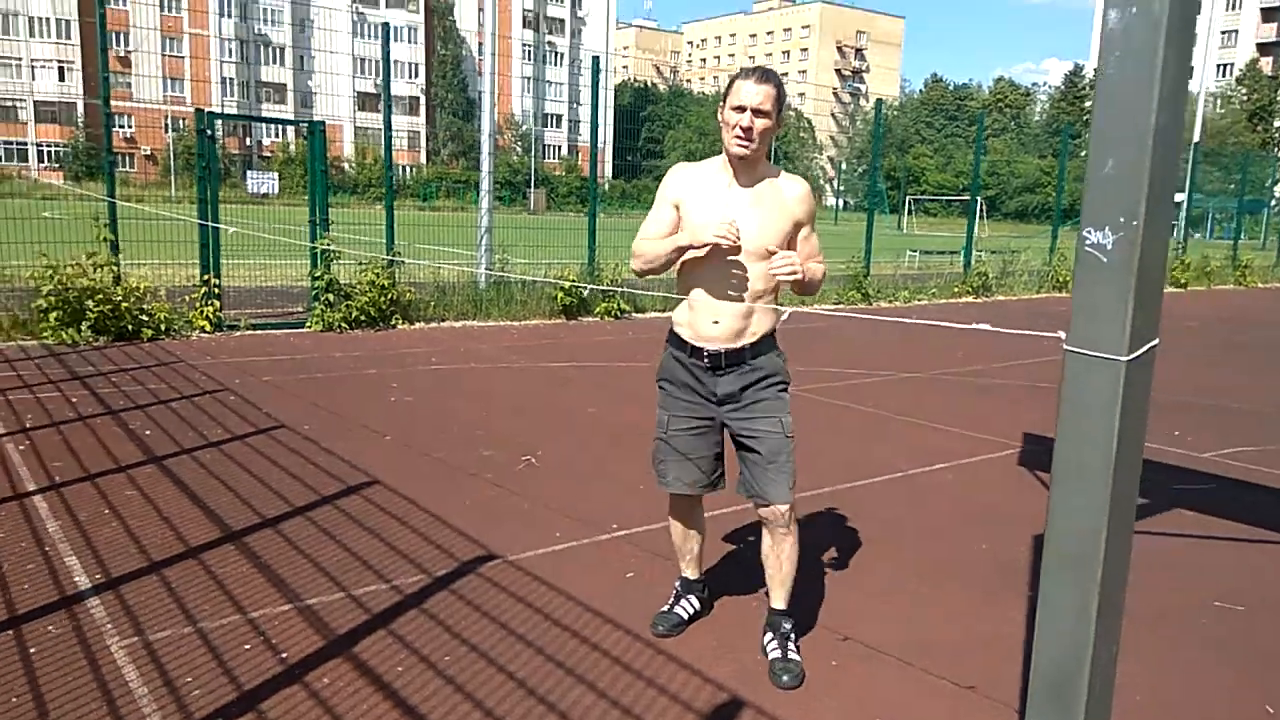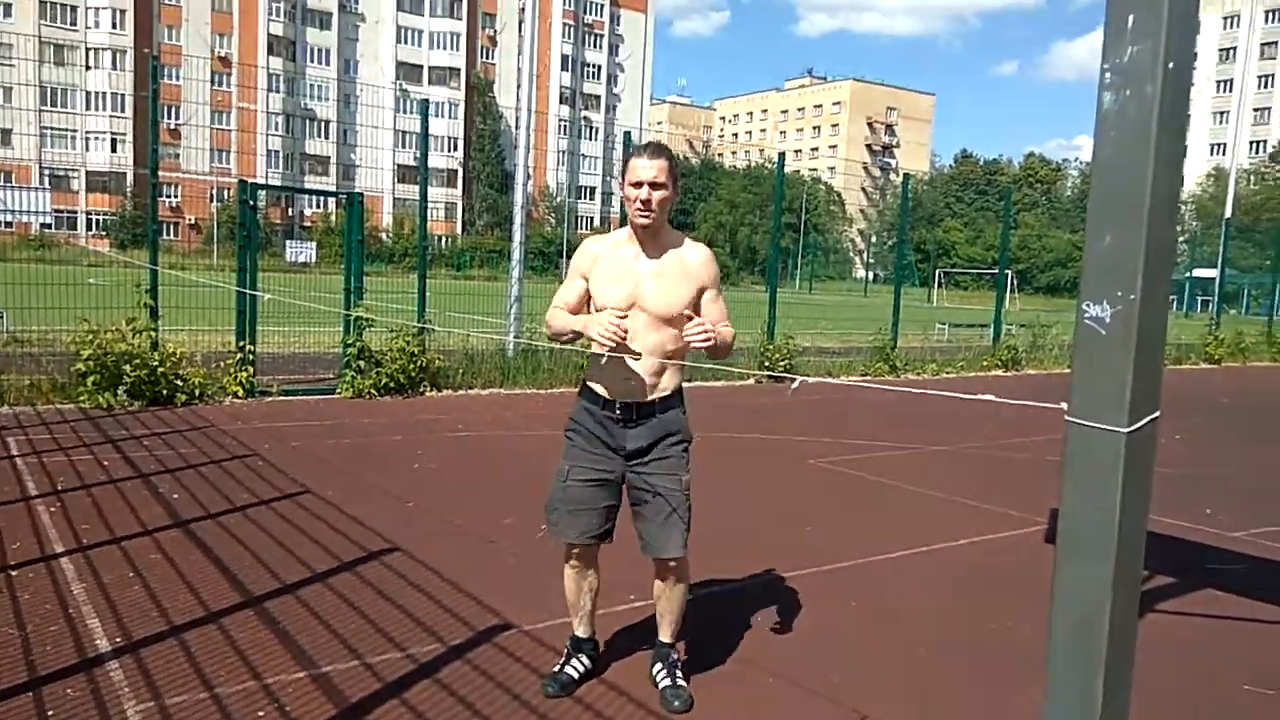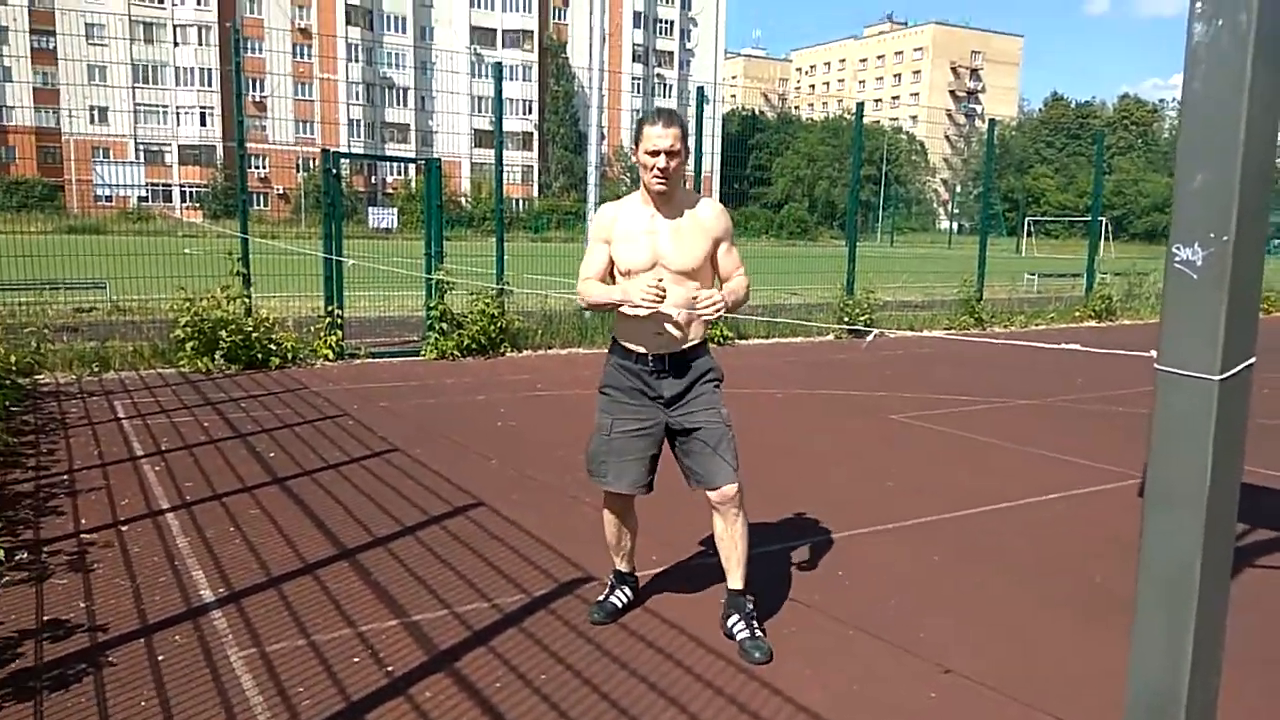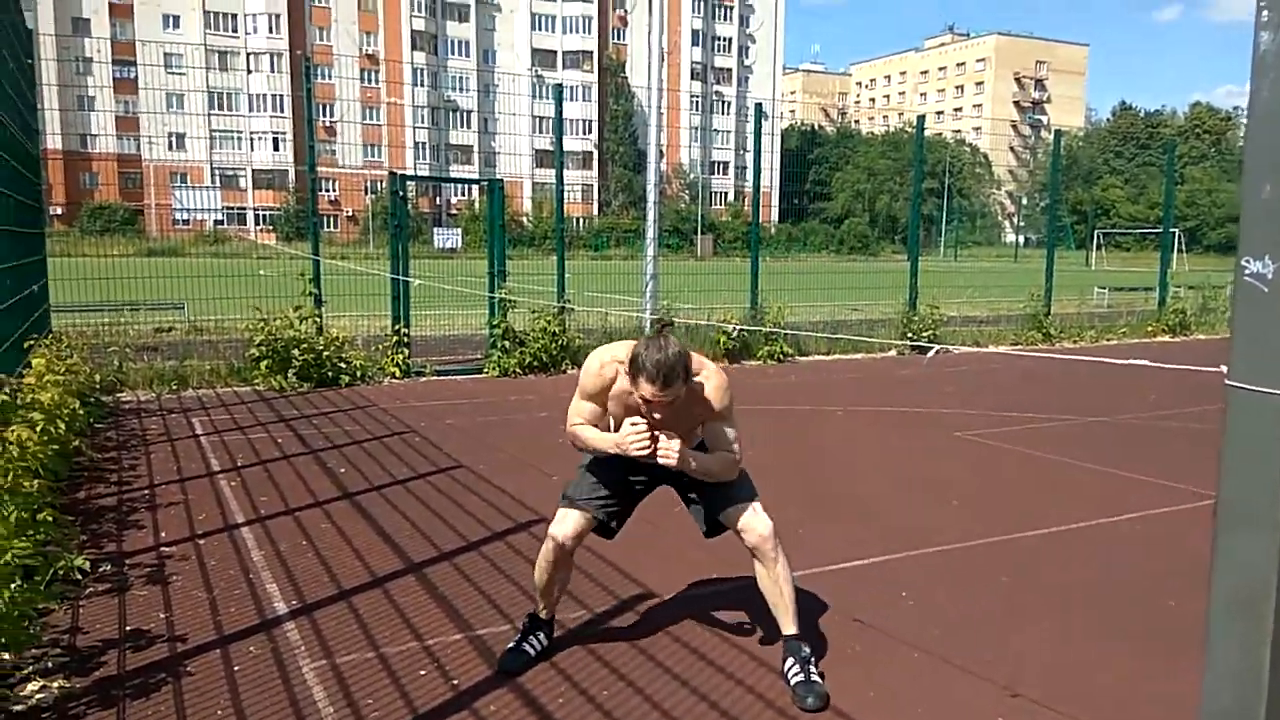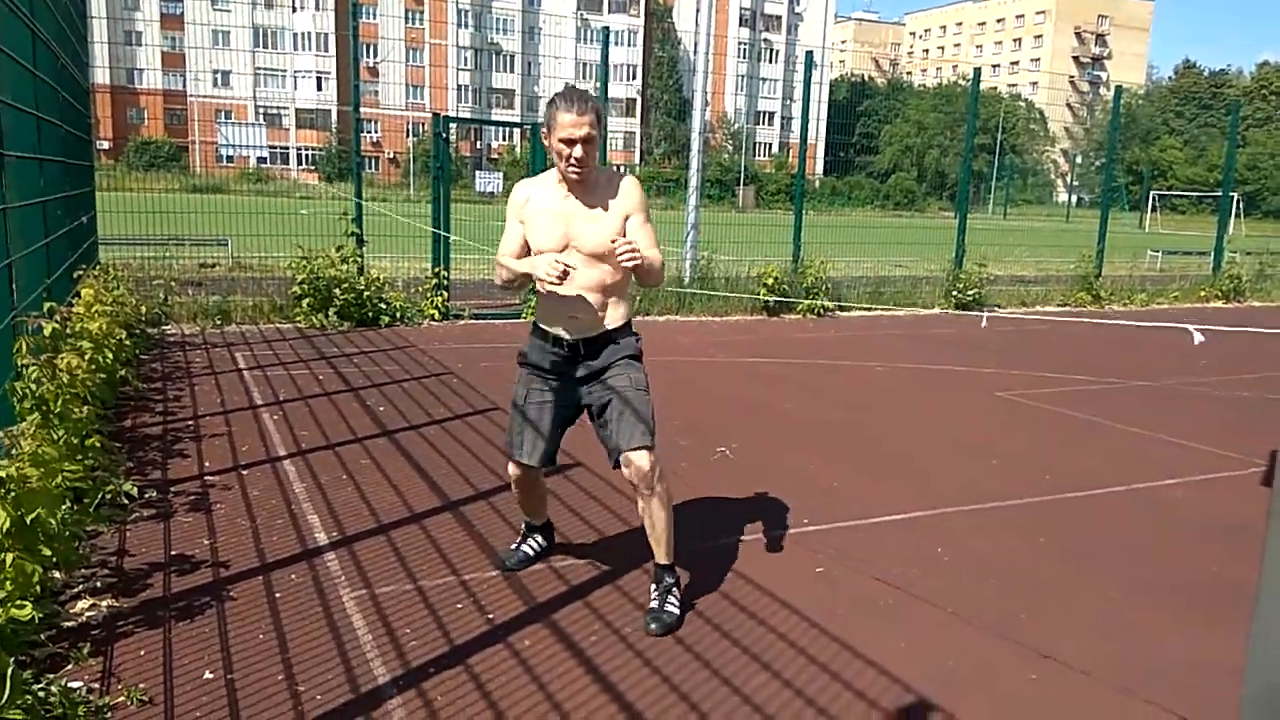
dt=1s
person 1, frame 1
left shoulder: (794, 193)
right shoulder: (683, 179)
left elbow: (815, 274)
right elbow: (639, 261)
left wrist: (799, 271)
right wrist: (689, 238)
left hip: (757, 369)
right hip: (686, 364)
left knee: (776, 508)
right knee: (682, 492)
left ankle: (779, 625)
right ankle: (692, 588)
person 1, frame 2
left shoulder: (698, 261)
right shoulder: (593, 252)
left elbow: (725, 338)
right elbow: (553, 321)
left wrist: (711, 338)
right wrist: (584, 325)
left hip: (661, 423)
right hip: (596, 417)
left knee: (670, 558)
right knee: (577, 546)
left ankle: (667, 657)
right ankle: (583, 648)
person 1, frame 3
left shoulder: (711, 215)
right shoulder: (610, 217)
left elbow: (740, 282)
right elbow: (585, 292)
left wrist: (724, 299)
right wrist: (623, 292)
left hip: (692, 371)
right hip: (628, 372)
left knee: (726, 492)
right knee: (617, 491)
left ankle: (738, 606)
right ankle: (623, 580)
person 1, frame 4
left shoulder: (713, 383)
right shoulder: (603, 366)
left elbow: (730, 463)
right elbow: (576, 430)
left wrist: (686, 462)
right wrist: (616, 442)
left hip: (697, 459)
right hip: (618, 453)
left knee: (762, 534)
right knee: (560, 535)
left ankle: (795, 651)
right ankle: (539, 627)
person 1, frame 5
left shoulder: (626, 190)
right shoulder: (526, 194)
left elbow: (655, 273)
right elbow: (502, 271)
left wrist: (640, 262)
right wrist: (530, 269)
left hip: (613, 351)
right hip: (548, 352)
left knee: (641, 468)
right knee: (521, 468)
left ankle: (665, 579)
right ankle: (538, 531)
